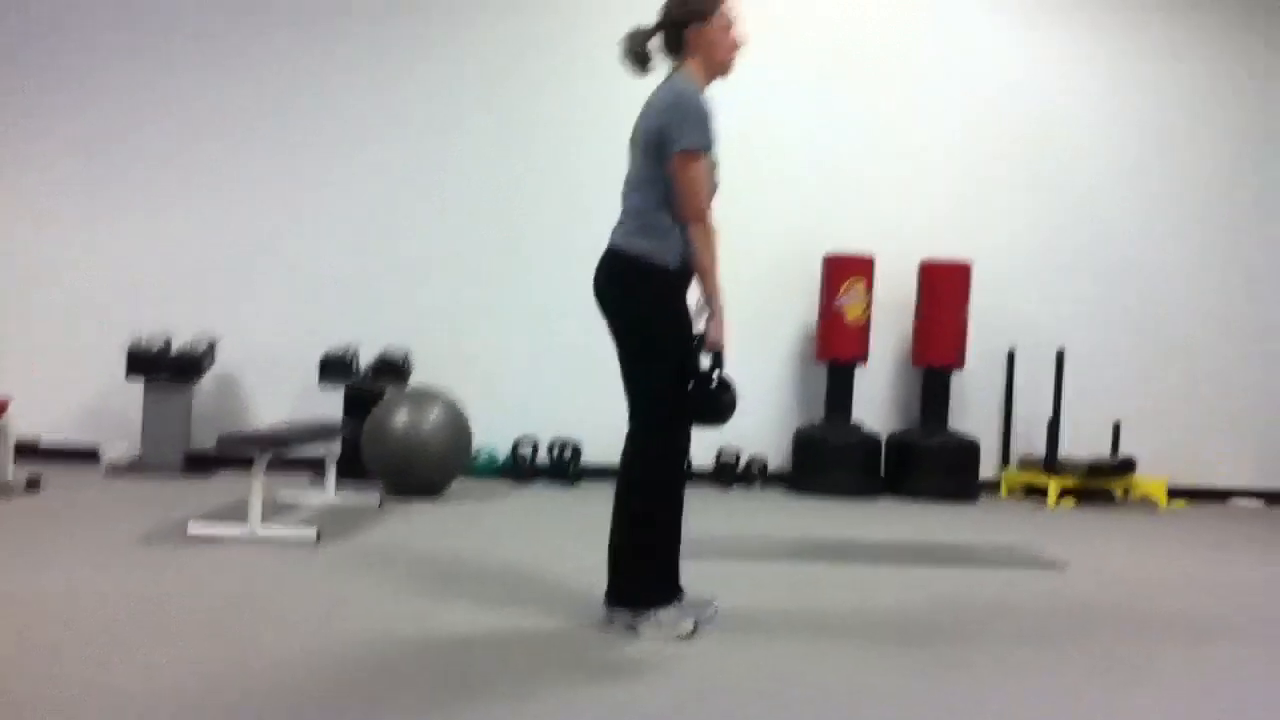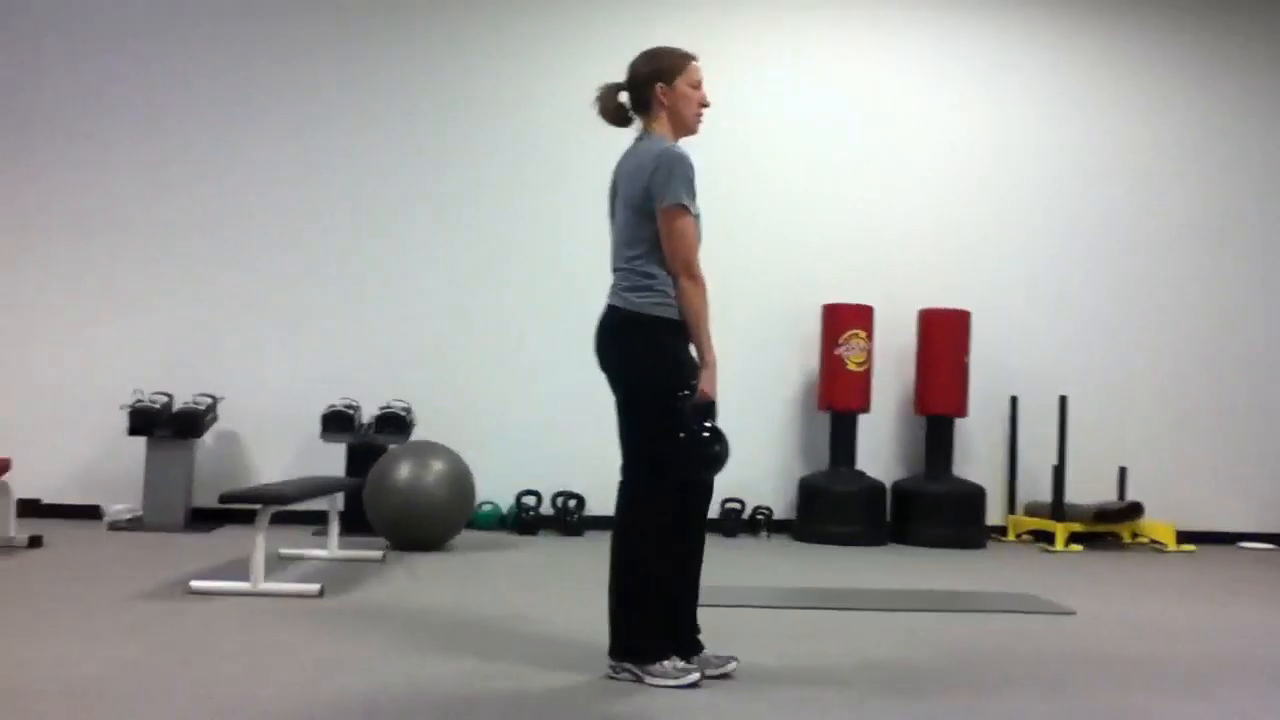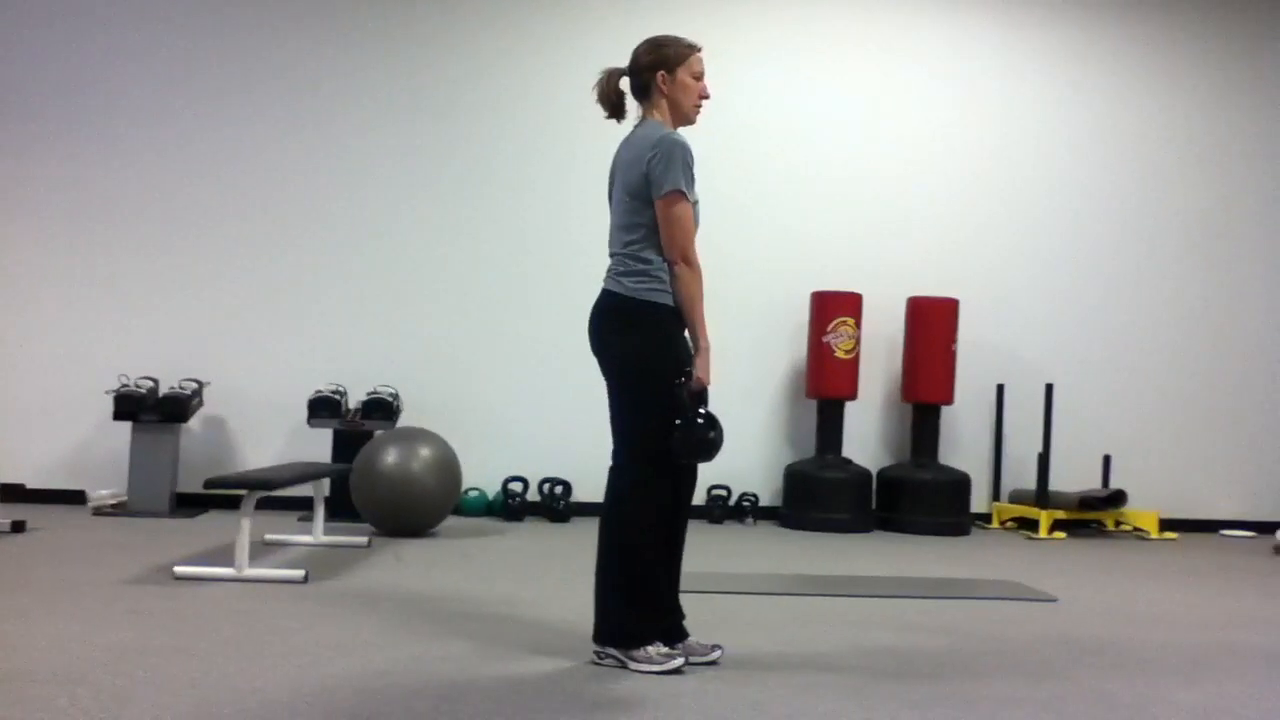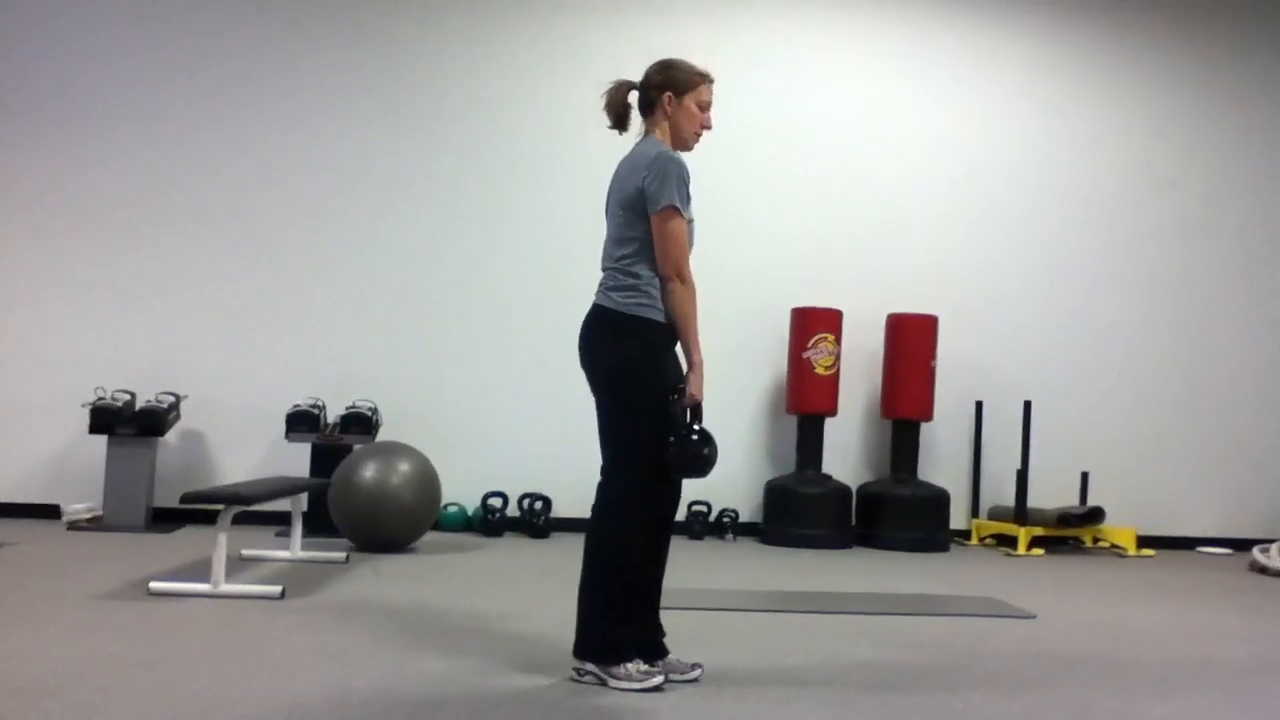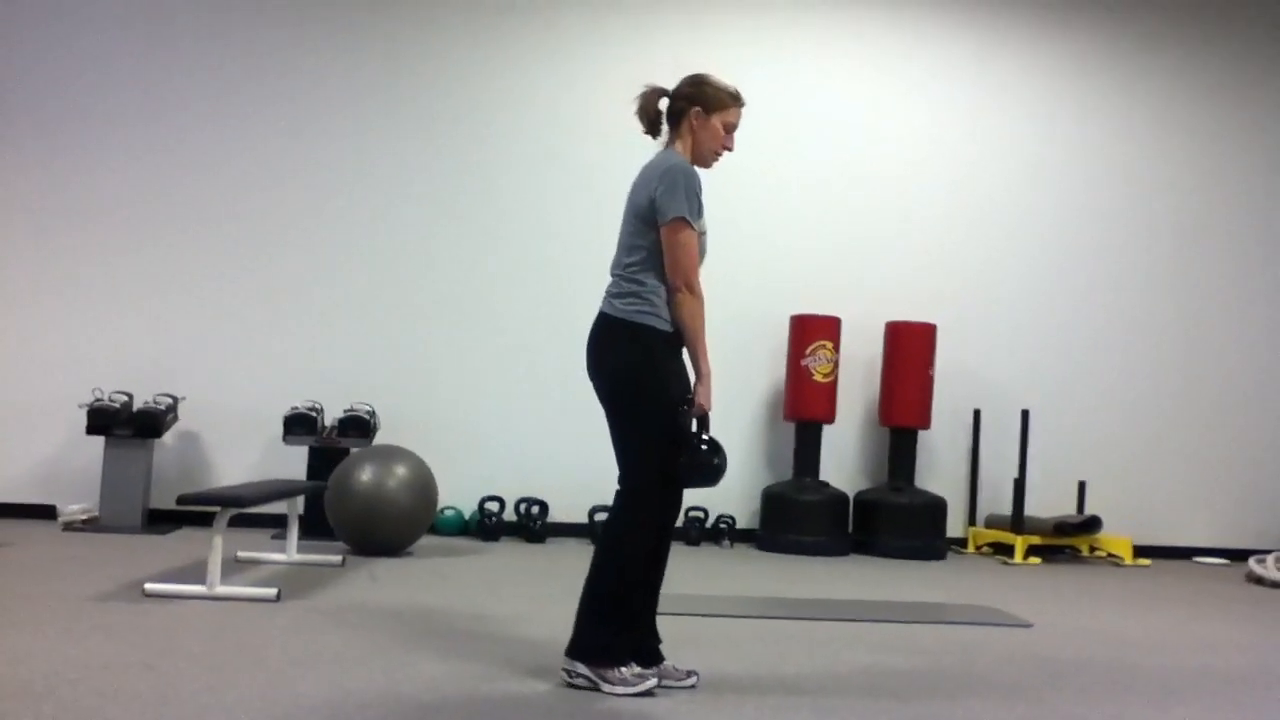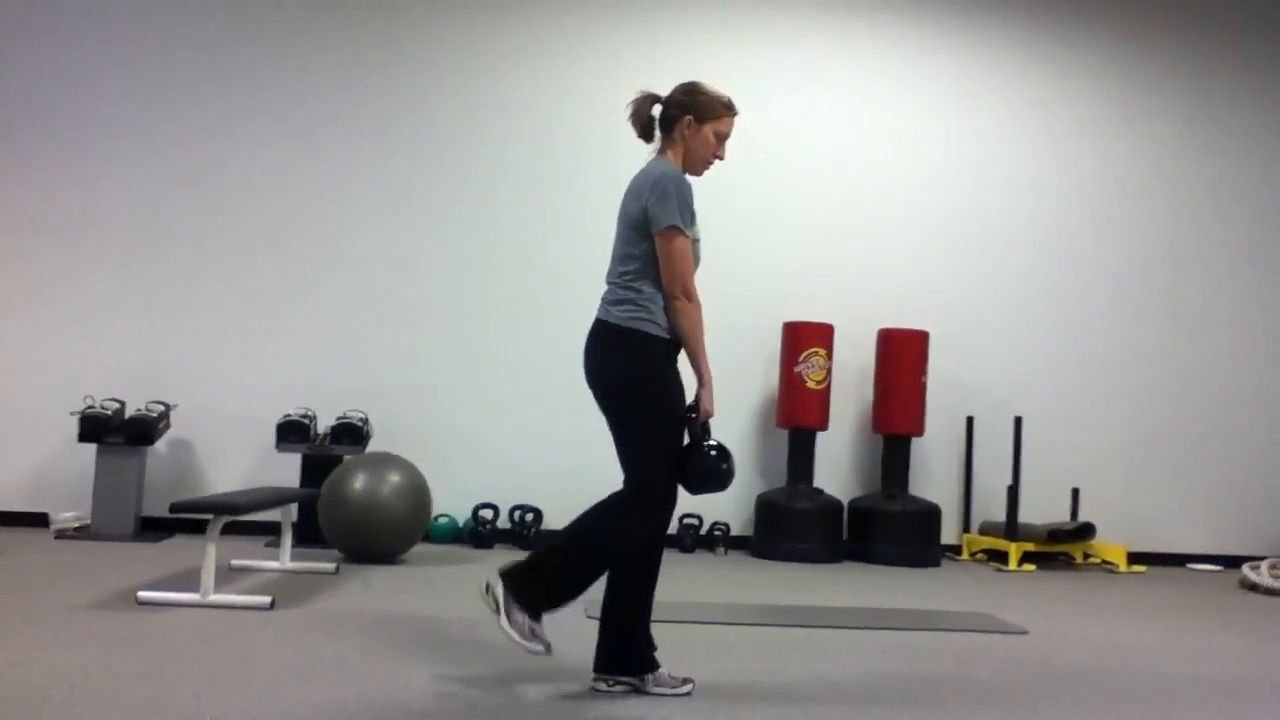
dt=0.4s
person 1, frame 1
left shoulder: (671, 96)
right shoulder: (686, 103)
right elbow: (694, 219)
left wrist: (683, 297)
right wrist: (714, 311)
left hip: (637, 277)
right hip: (645, 284)
left knee: (665, 431)
right knee: (661, 433)
left ankle: (657, 589)
right ankle: (635, 597)
person 1, frame 2
left shoulder: (635, 158)
right shoulder: (668, 160)
right elbow: (685, 273)
left wrist: (689, 356)
right wrist: (707, 361)
left hip: (632, 332)
right hip: (650, 339)
left knee: (681, 486)
right knee: (653, 489)
left ankle: (675, 642)
right ankle: (637, 650)
person 1, frame 3
left shoulder: (635, 145)
right shoulder: (668, 148)
right elbow: (681, 260)
left wrist: (683, 344)
right wrist: (701, 348)
left hip: (626, 319)
right hip: (646, 327)
left knee: (667, 473)
right knee: (642, 475)
left ankle: (660, 628)
right ankle: (621, 634)
person 1, frame 4
left shoulder: (636, 162)
right shoulder: (665, 165)
right elbow: (674, 276)
left wrist: (677, 360)
right wrist: (694, 363)
left hip: (617, 335)
right hip: (635, 342)
left knee: (651, 489)
right knee: (631, 490)
left ankle: (639, 644)
right ankle: (600, 649)
person 1, frame 5
left shoulder: (659, 171)
right shoulder: (679, 176)
right elbow: (684, 288)
left wrist: (684, 372)
right wrist: (702, 375)
left hip: (629, 345)
right hip: (638, 350)
left knee: (655, 494)
right knee: (647, 495)
left ankle: (634, 650)
right ankle: (594, 651)
person 1, frame 6
left shoulder: (653, 179)
right shoulder: (669, 184)
right elbow: (680, 296)
left wrist: (684, 377)
right wrist: (704, 380)
left hip: (627, 351)
right hip: (635, 355)
left knee: (650, 497)
right knee: (650, 495)
left ankle: (624, 662)
right ankle: (522, 587)
